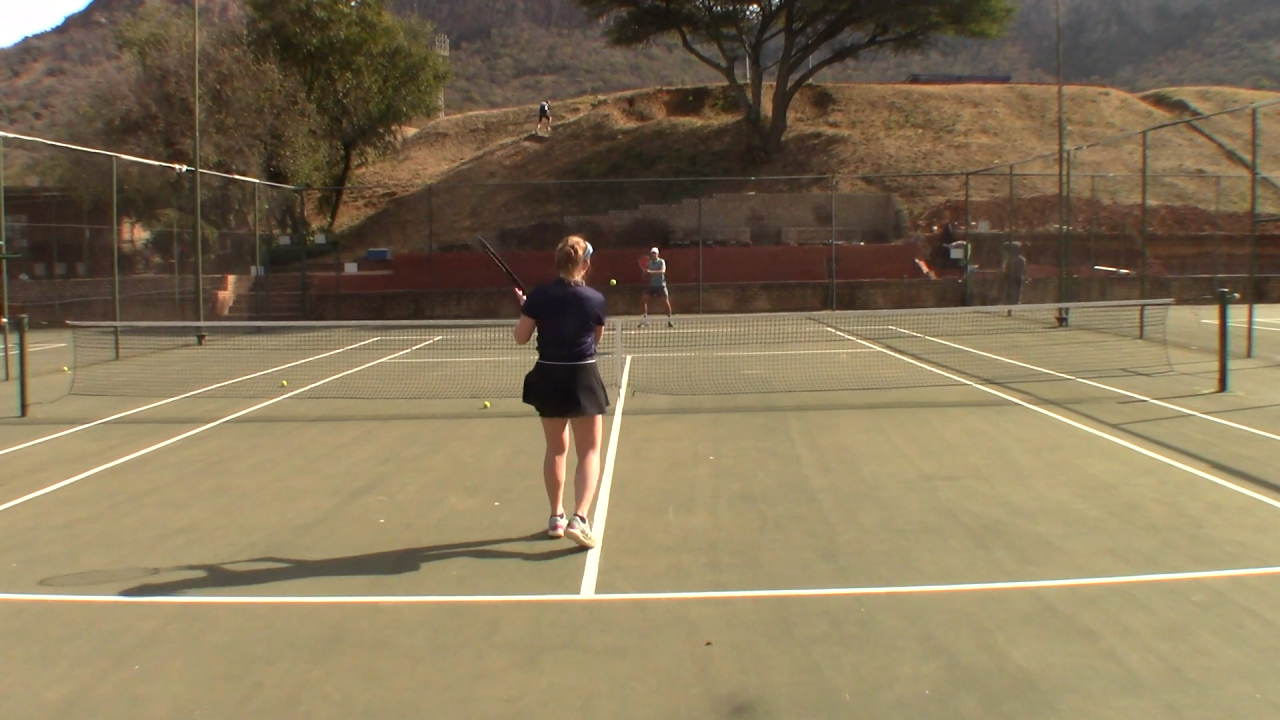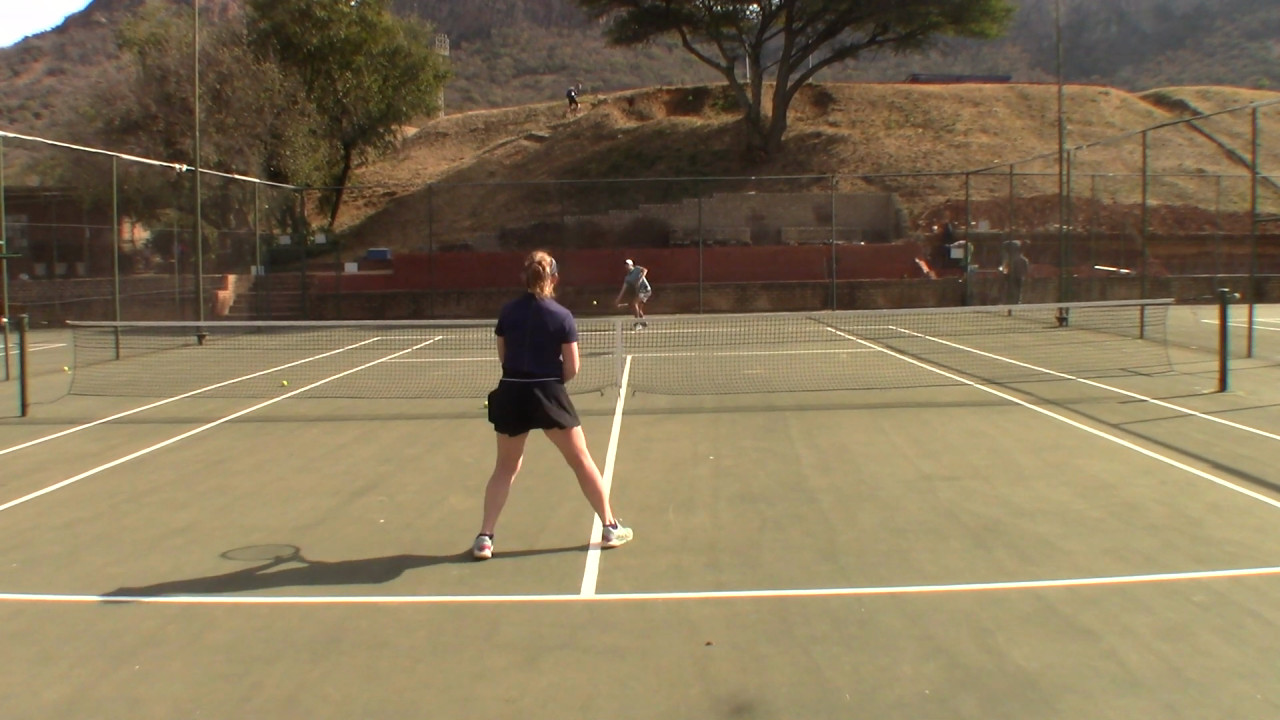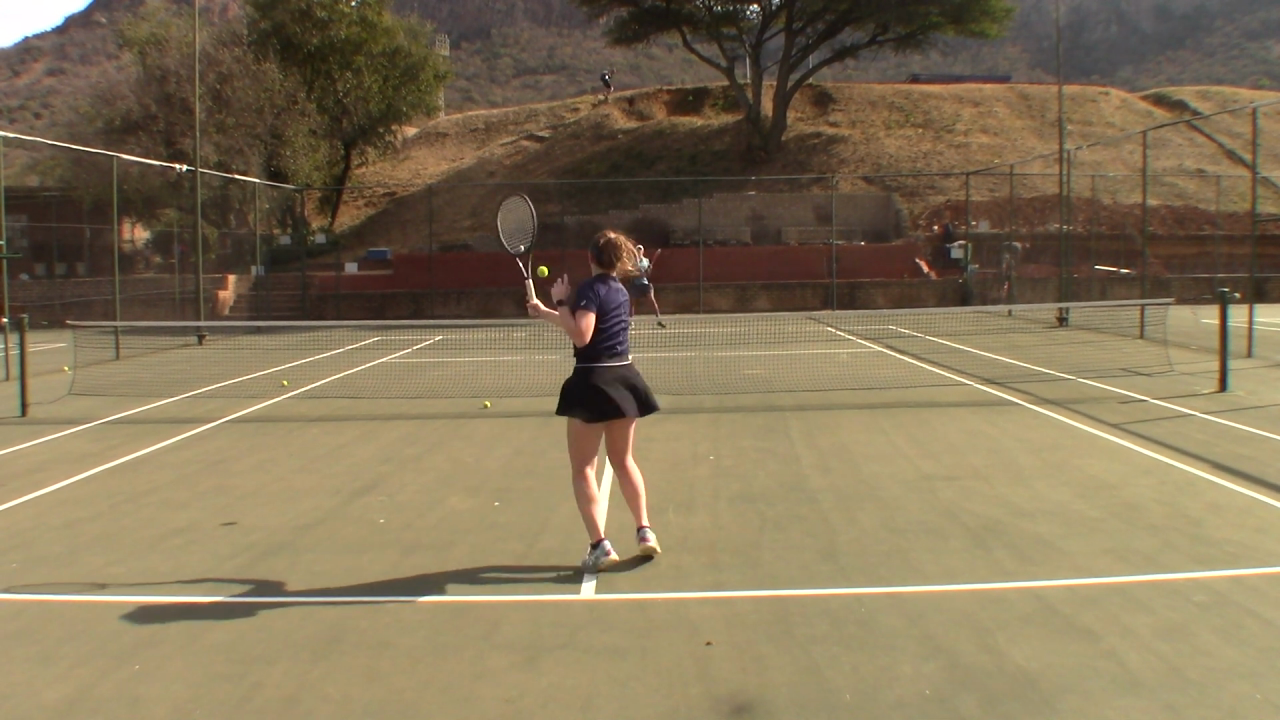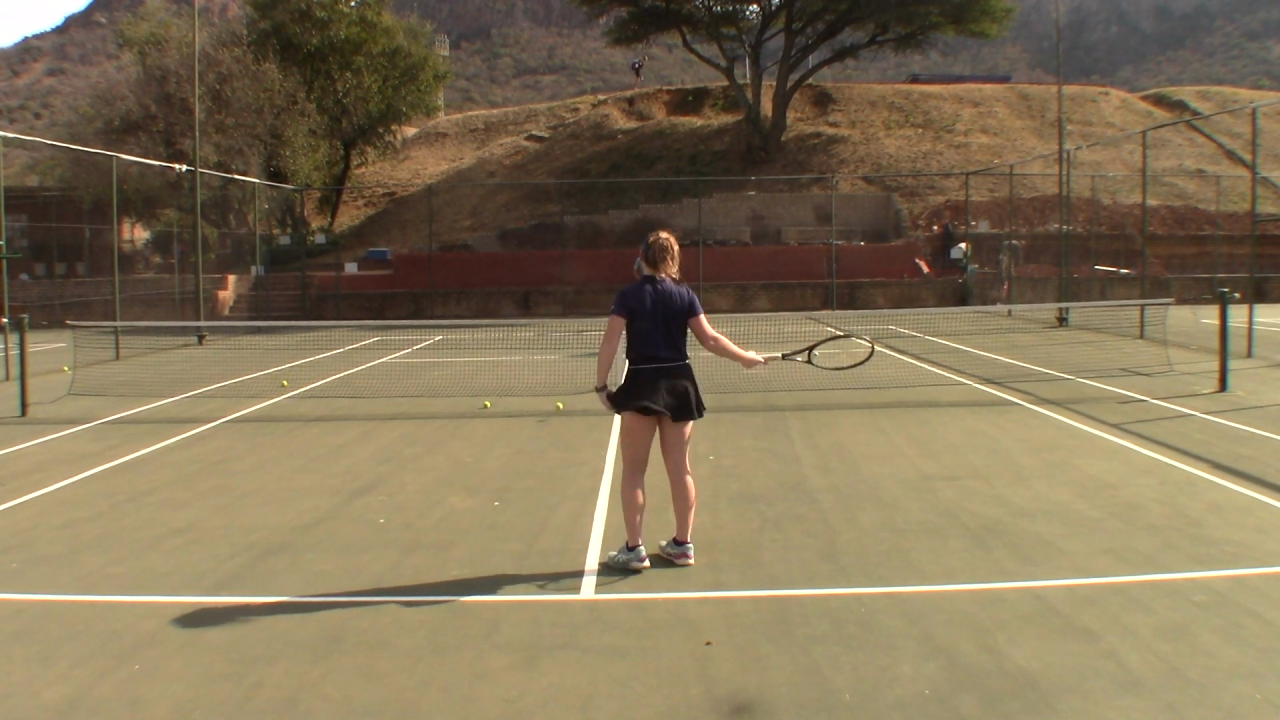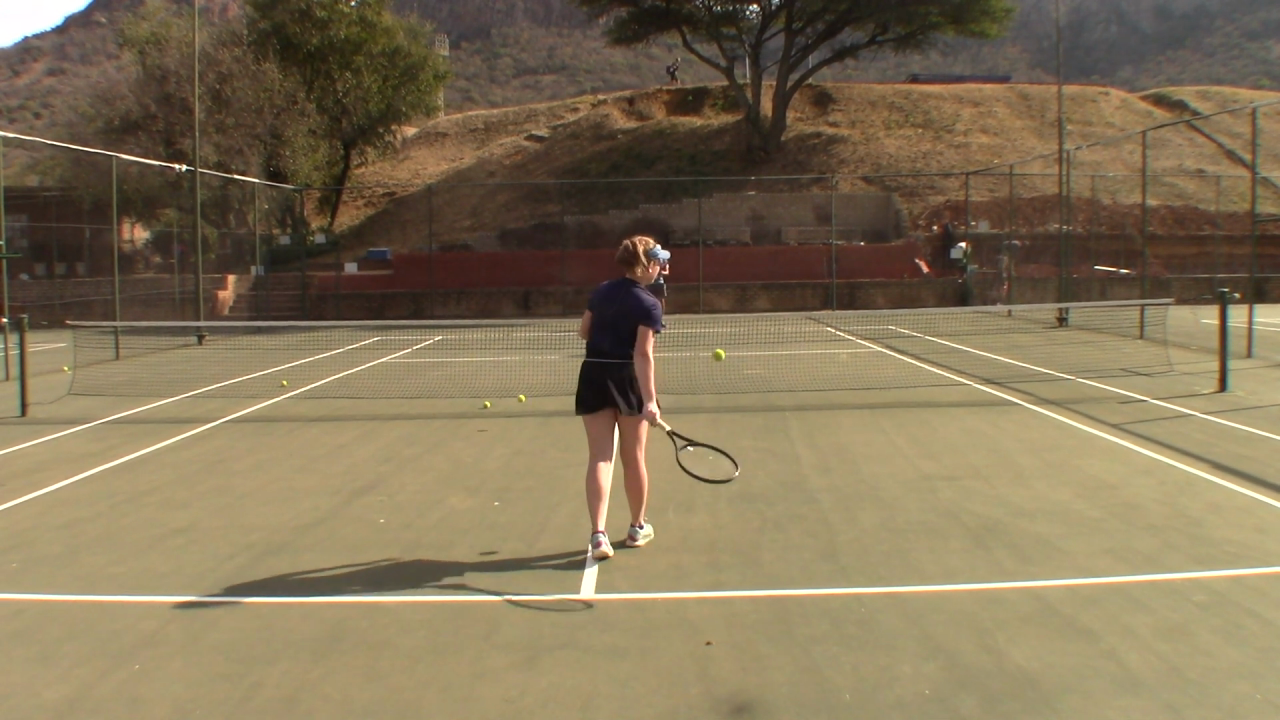
dt=1s
person 1, frame 1
left shoulder: (539, 295)
right shoulder: (594, 299)
left elbow: (520, 338)
right elbow: (594, 340)
left hip: (547, 378)
right hip: (582, 379)
left knee: (556, 448)
right knee: (589, 452)
left ankle: (556, 517)
right ankle: (579, 519)
person 1, frame 2
left shoulder: (508, 311)
right shoulder: (562, 317)
left elbow: (502, 356)
right elbow: (572, 368)
left hip: (511, 394)
right hip: (548, 395)
left knee: (504, 470)
right knee: (582, 463)
left ankle: (485, 536)
right ankle: (610, 527)
person 1, frame 3
left shoulder: (588, 289)
right shoulder: (618, 289)
left elbow: (579, 336)
left wrist: (560, 304)
right wrist: (556, 306)
left hip: (592, 382)
right hip: (622, 379)
left knee: (582, 467)
right knee: (623, 461)
left ankle: (601, 545)
right ankle: (644, 532)
person 1, frame 4
left shoulder: (628, 296)
right shoulder: (684, 295)
left elbow: (609, 342)
right elbow: (709, 339)
left wrist: (602, 386)
right wrist: (745, 357)
left hip: (641, 385)
right hip: (678, 383)
left knee: (633, 471)
right knee: (679, 467)
left ankle: (635, 548)
right ankle: (683, 544)
person 1, frame 5
left shoulder: (603, 290)
right shoulder: (649, 304)
left elbow: (584, 331)
right elbow: (644, 354)
right wrist: (649, 399)
left hip: (593, 376)
right hip: (628, 380)
left knee: (600, 458)
right knee: (633, 457)
left ankle: (598, 532)
right ankle: (637, 527)
